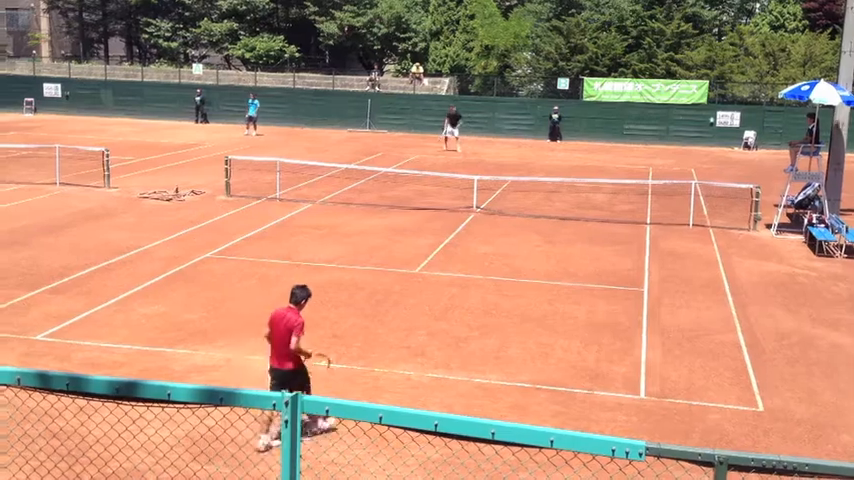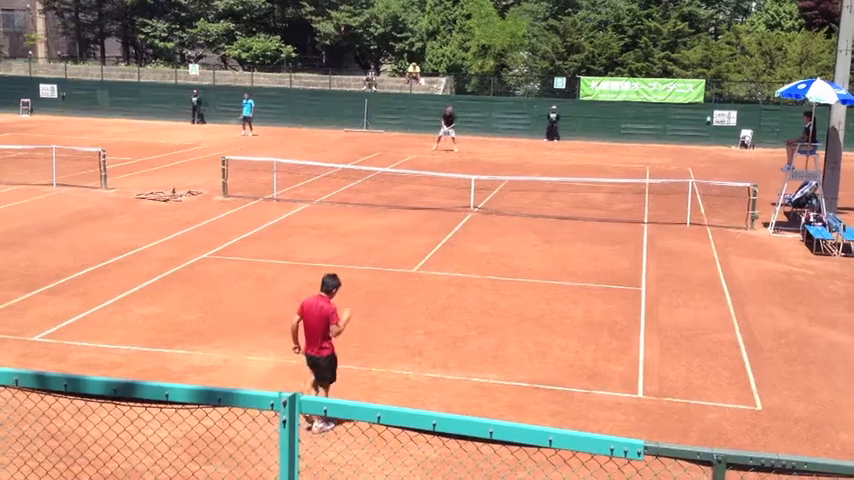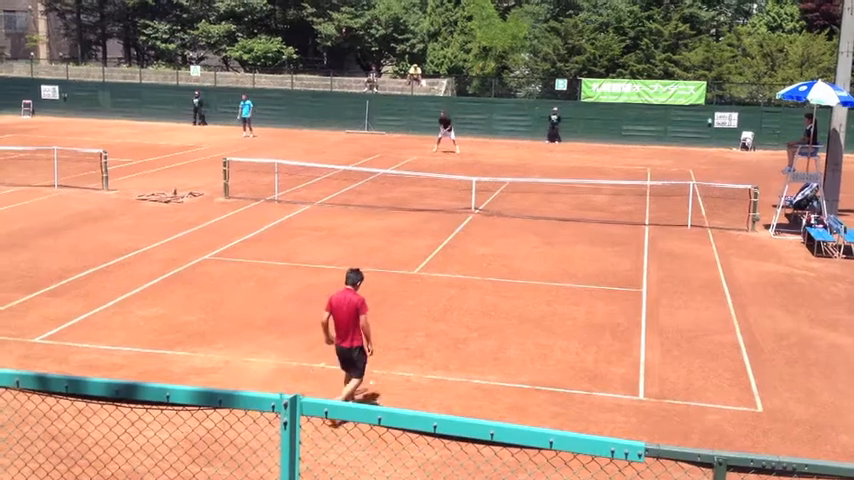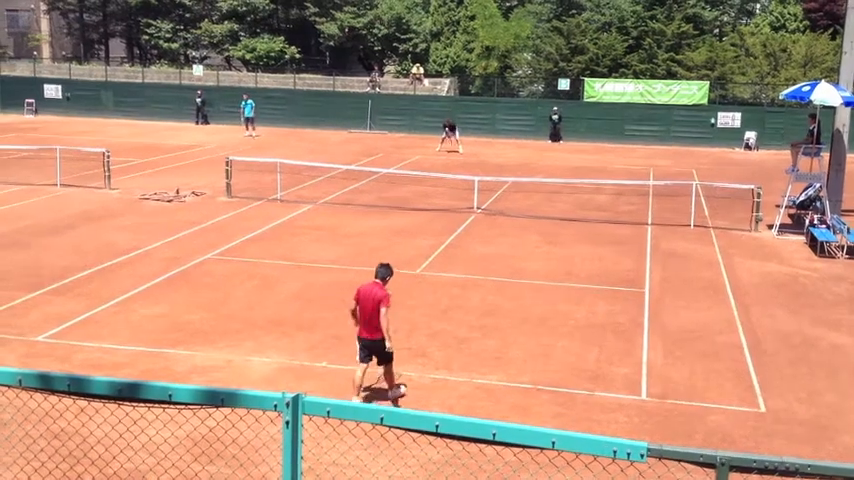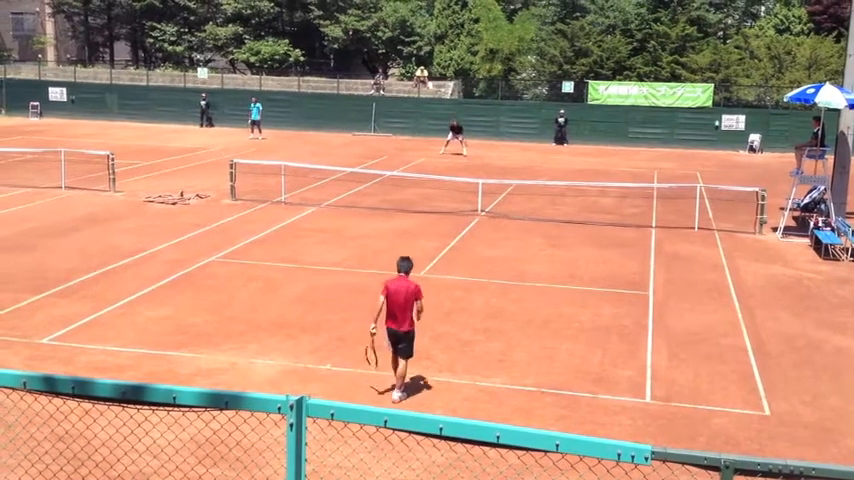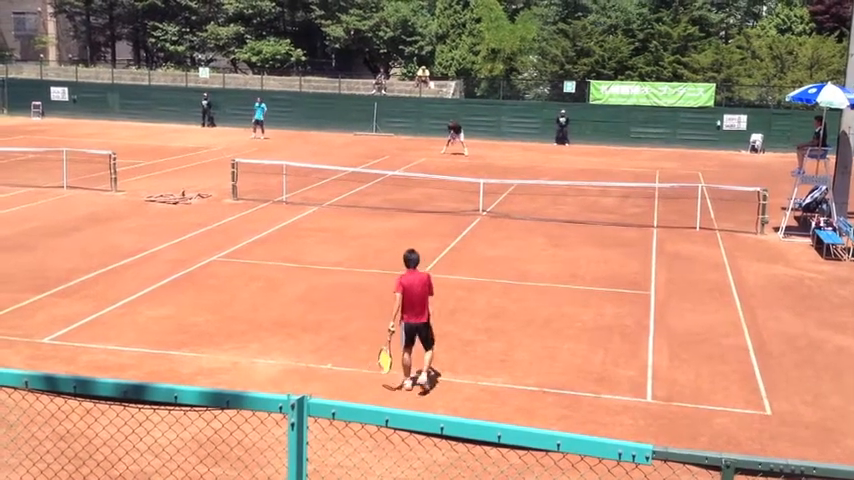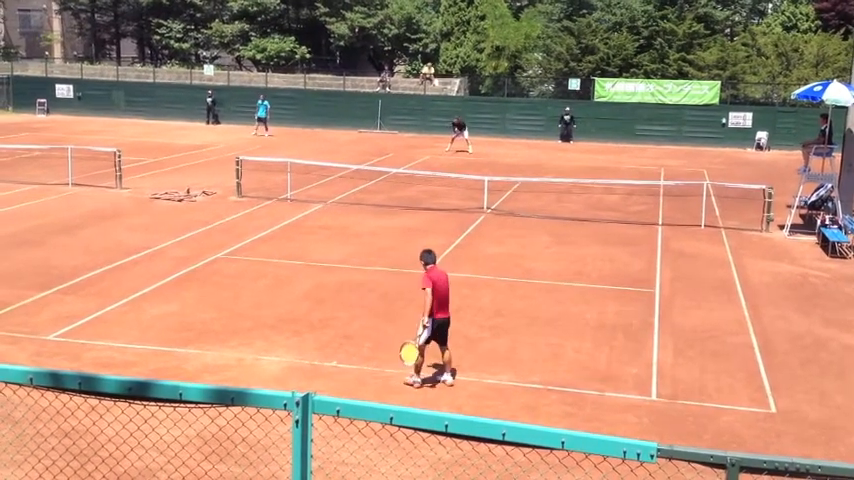
dt=0.4s
person 1, frame 1
left shoulder: (276, 313)
right shoulder: (297, 320)
left elbow: (268, 335)
right elbow: (294, 347)
right wrist: (307, 353)
left hip: (275, 366)
right hip: (292, 367)
right knee: (306, 395)
left ankle: (264, 439)
right ankle: (315, 424)
person 1, frame 2
left shoulder: (306, 302)
right shoulder: (330, 308)
left elbow: (294, 325)
right elbow: (335, 332)
left wrist: (295, 343)
right wrist: (346, 319)
left hip: (309, 353)
right hip: (325, 354)
left knee: (317, 380)
right knee: (324, 387)
right ankle: (320, 422)
person 1, frame 3
left shoulder: (334, 298)
right shoulder: (359, 300)
left elbow: (324, 321)
right elbow: (364, 325)
left wrist: (328, 336)
right wrist: (369, 343)
left hip: (340, 345)
right hip: (355, 346)
left knee: (349, 375)
right knee: (356, 379)
person 1, frame 4
left shoulder: (361, 289)
right shoulder: (383, 294)
left elbow: (353, 310)
right elbow: (383, 318)
left wrist: (357, 321)
right wrist: (388, 340)
left hip: (363, 336)
right hip: (378, 338)
left knee: (362, 367)
right knee: (387, 365)
left ankle: (356, 398)
right ankle: (393, 391)
person 1, frame 5
left shoulder: (388, 284)
right shoulder: (414, 287)
left elbow: (380, 305)
right elbow: (419, 309)
left wrist: (374, 323)
right wrist: (418, 316)
left hip: (391, 327)
right hip: (406, 329)
left knee: (395, 354)
right knee: (403, 360)
left ankle: (398, 384)
right ankle: (398, 392)
person 1, frame 6
left shoulder: (401, 280)
right shoulder: (426, 277)
left elbow: (398, 302)
left wrist: (392, 321)
left hip: (407, 321)
right hip: (423, 321)
left knee: (407, 351)
right knee: (429, 349)
left ankle: (407, 381)
right ankle: (423, 376)
person 1, frame 7
left shoulder: (427, 276)
right shoulder: (444, 274)
left elbow: (429, 296)
left wrist: (425, 316)
left hip: (433, 317)
right hip: (446, 317)
left knee: (420, 347)
right knee: (444, 347)
left ankle: (416, 378)
right ankle: (447, 376)
